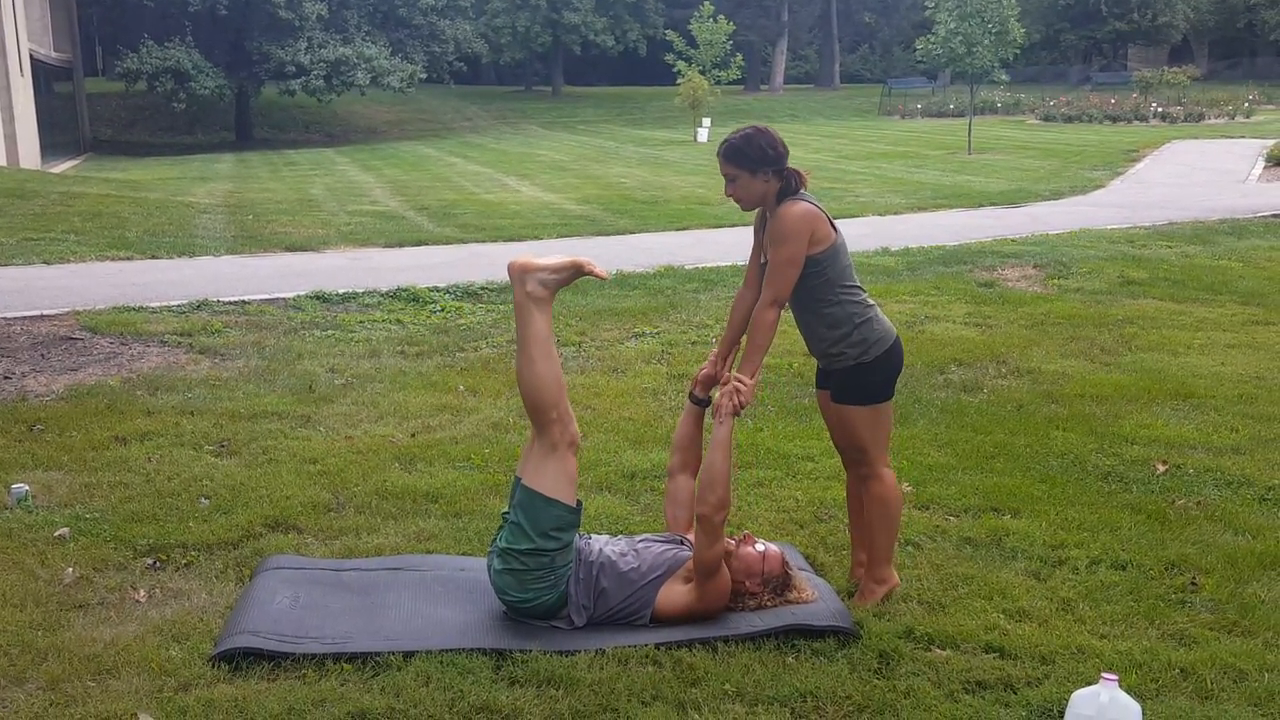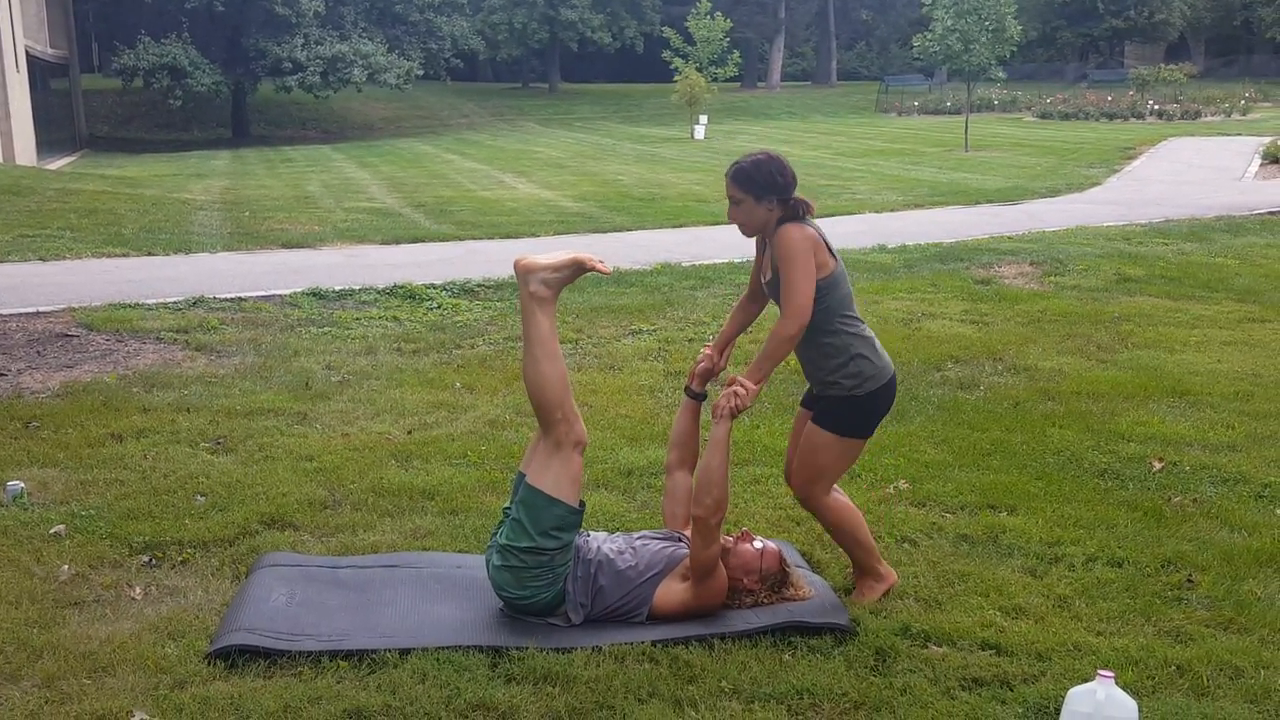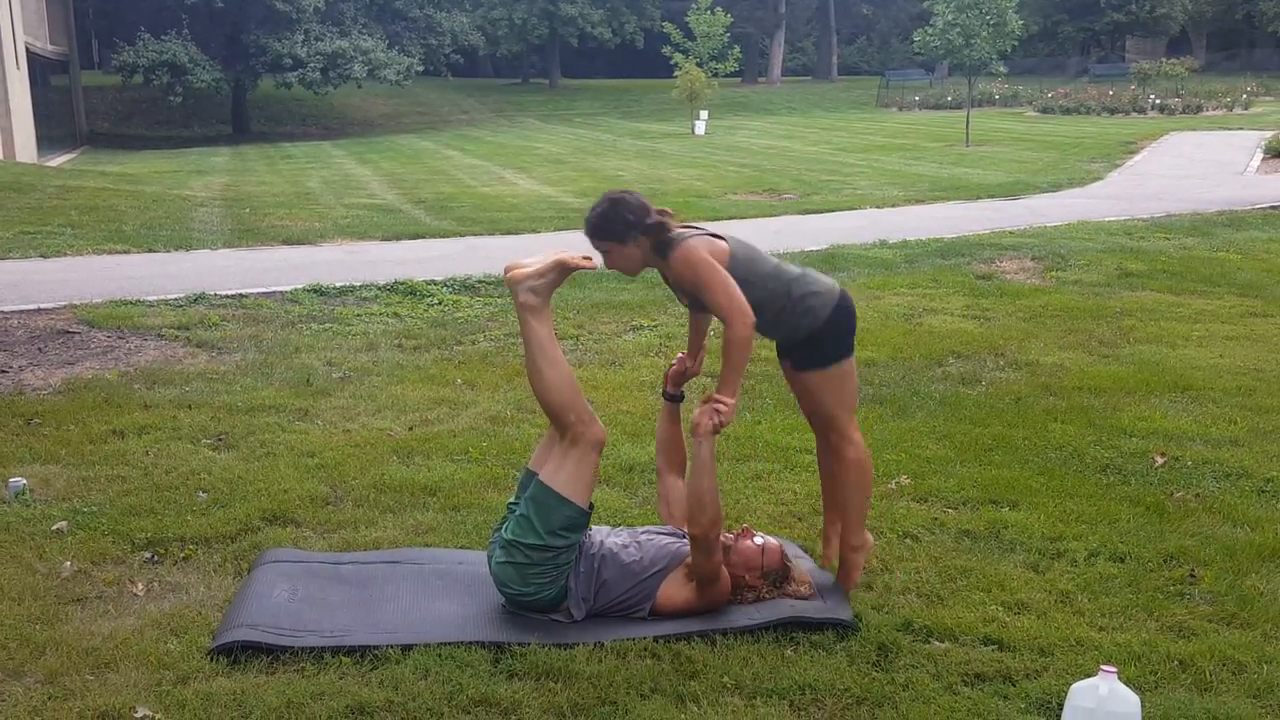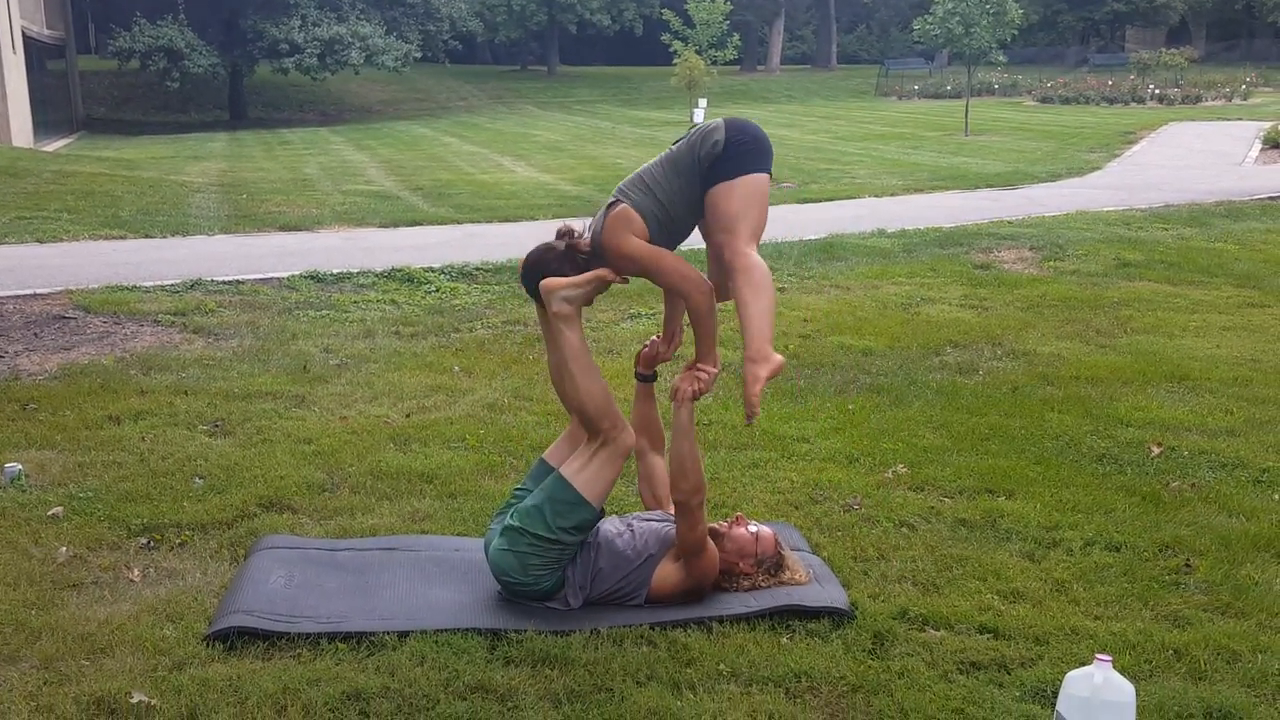
dt=0.5s
person 1, frame 1
left shoulder: (796, 216)
right shoulder: (768, 218)
left elbow: (771, 303)
right elbow: (750, 291)
left wrist: (746, 376)
right wrist: (721, 357)
left hip: (866, 355)
right hip: (836, 357)
left knee: (872, 466)
right knee: (853, 462)
left ankle: (882, 574)
right ankle: (861, 564)
person 1, frame 2
left shoulder: (794, 237)
right shoulder: (771, 239)
left elbow: (795, 320)
right elbow: (753, 298)
left wrist: (752, 379)
right wrist: (720, 347)
left hip: (859, 385)
right hip: (832, 383)
left knee: (810, 487)
right knee: (799, 476)
left ankle: (876, 572)
right ankle: (861, 565)
person 1, frame 3
left shoulder: (683, 256)
right shoulder: (670, 247)
left elbow: (741, 320)
right elbow: (701, 304)
left wrist: (727, 394)
right wrist: (693, 355)
left hip: (820, 318)
right hip: (799, 324)
left knee: (836, 430)
right knee: (824, 426)
left ankle: (856, 543)
right ankle: (836, 525)
person 1, frame 4
left shoulder: (613, 245)
right shoulder: (599, 241)
left elbow: (694, 289)
right elbow: (662, 267)
left wrist: (707, 360)
right wrist: (672, 329)
left hip: (731, 145)
right hip: (719, 150)
left knee: (735, 250)
right knee: (720, 243)
left ankle: (760, 357)
right ankle: (721, 286)
person 2, frame 1
left shoulder: (713, 591)
right shoulder: (689, 551)
left elbow: (711, 513)
right elbow: (681, 471)
left wrist: (724, 421)
right wrist: (699, 397)
left hip: (536, 583)
right hip: (523, 567)
left knee: (558, 435)
right knee: (552, 431)
left ankle: (533, 290)
right ankle: (532, 289)
person 2, frame 2
left shoulder: (709, 590)
right shoulder: (686, 548)
left elbow: (707, 514)
right elbow: (679, 466)
left wrist: (722, 425)
right wrist: (695, 390)
left hip: (532, 580)
right hip: (519, 559)
left knee: (565, 434)
right knee: (558, 429)
left ankle: (540, 290)
right ankle: (539, 287)
person 2, frame 3
left shoulder: (713, 589)
right shoulder: (684, 542)
left elbow: (704, 531)
right elbow: (669, 470)
left wrist: (703, 439)
right wrist: (672, 392)
left hip: (532, 576)
right hip: (518, 552)
left knee: (584, 432)
right knee: (571, 426)
left ankle: (532, 297)
right ankle: (531, 293)
person 2, frame 4
left shoulder: (701, 569)
right shoulder: (676, 529)
left elbow: (688, 498)
right elbow: (649, 447)
left wrist: (684, 408)
right wrist: (645, 375)
left hip: (527, 560)
right hip: (513, 536)
left knee: (614, 437)
right knee: (591, 426)
left ankle: (563, 310)
right ankle: (553, 305)
